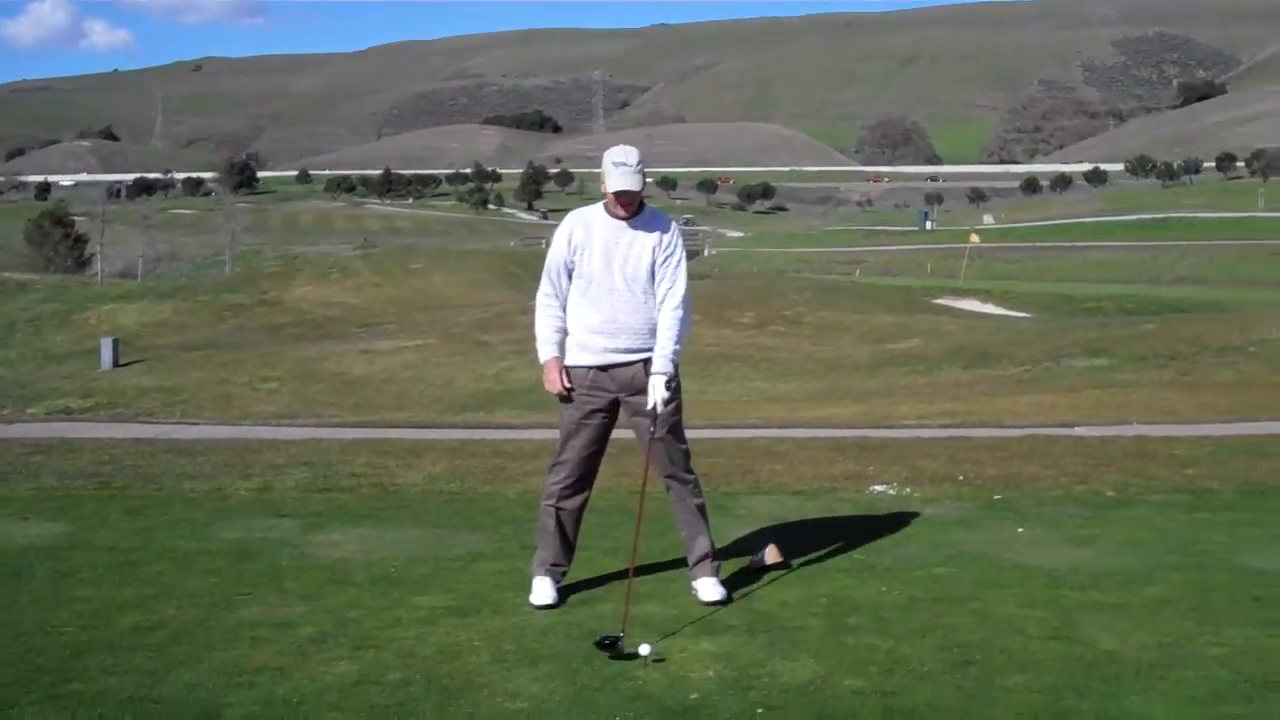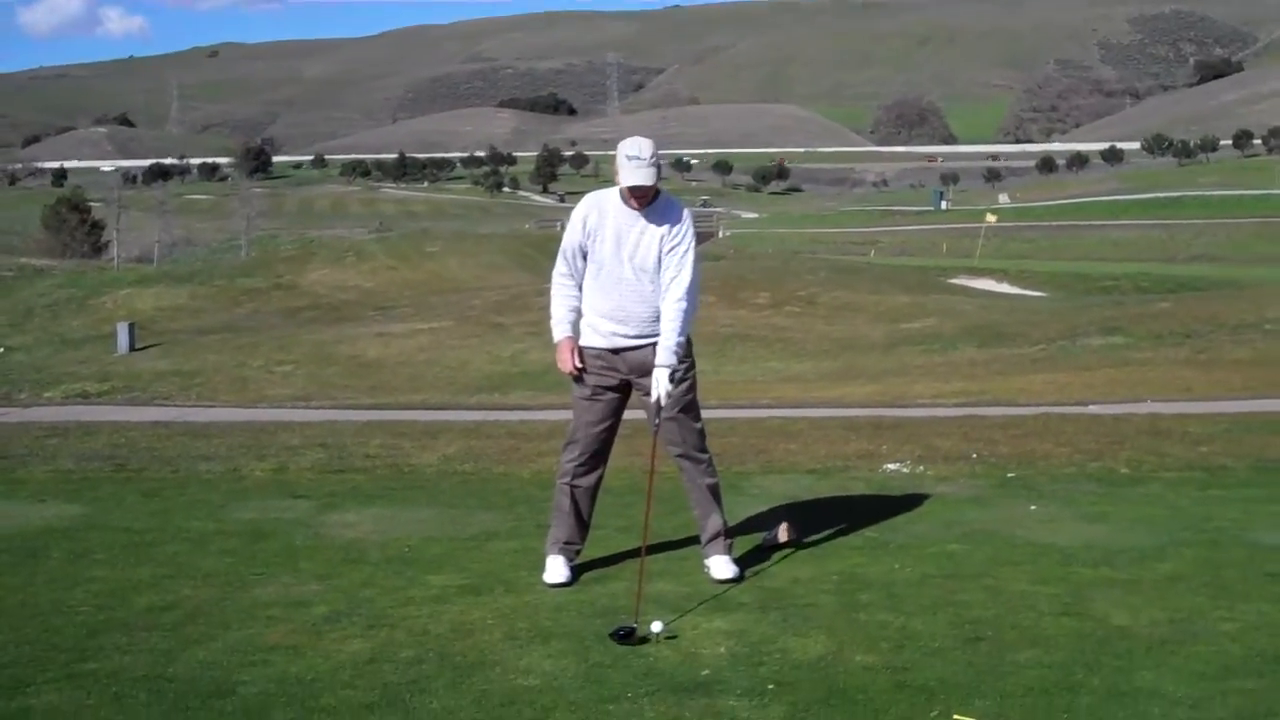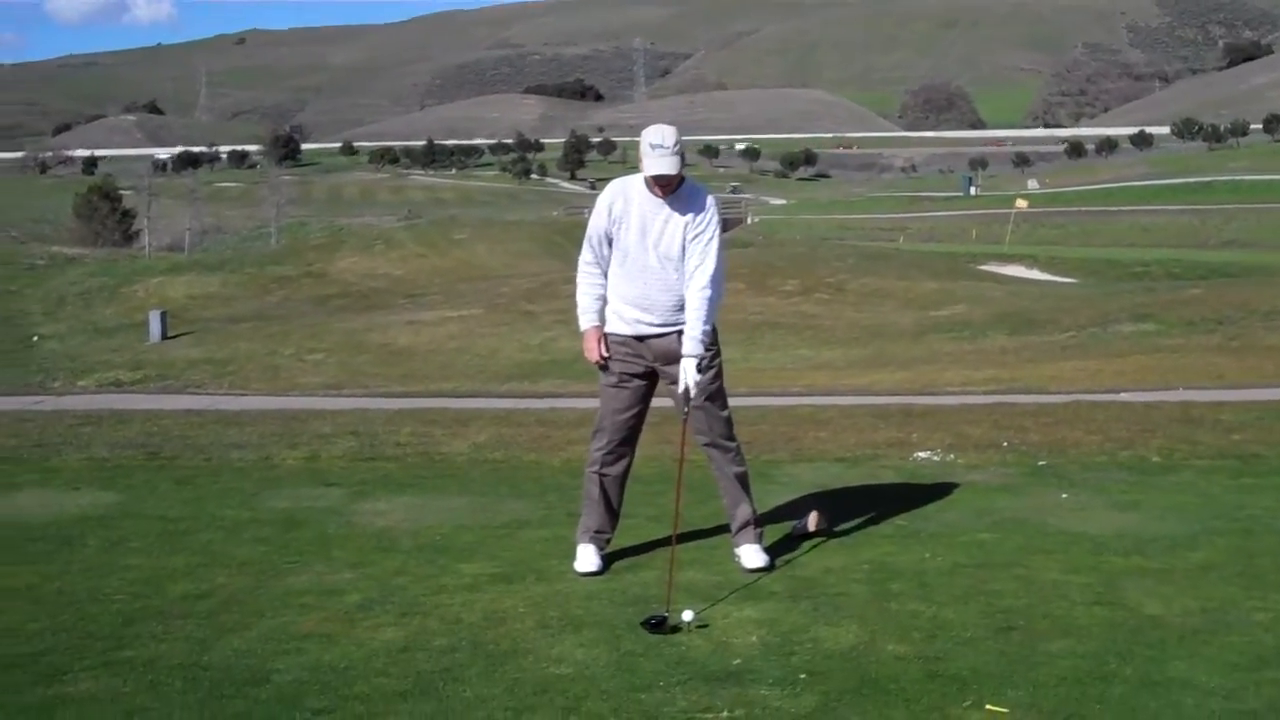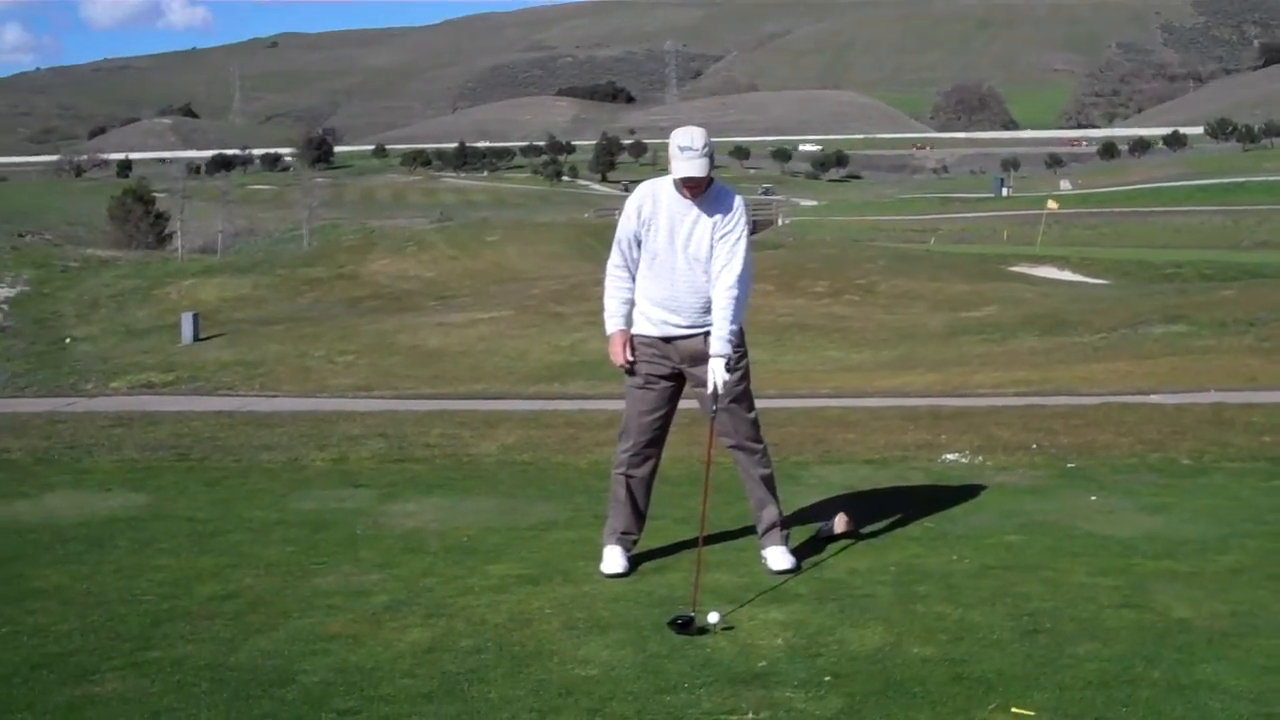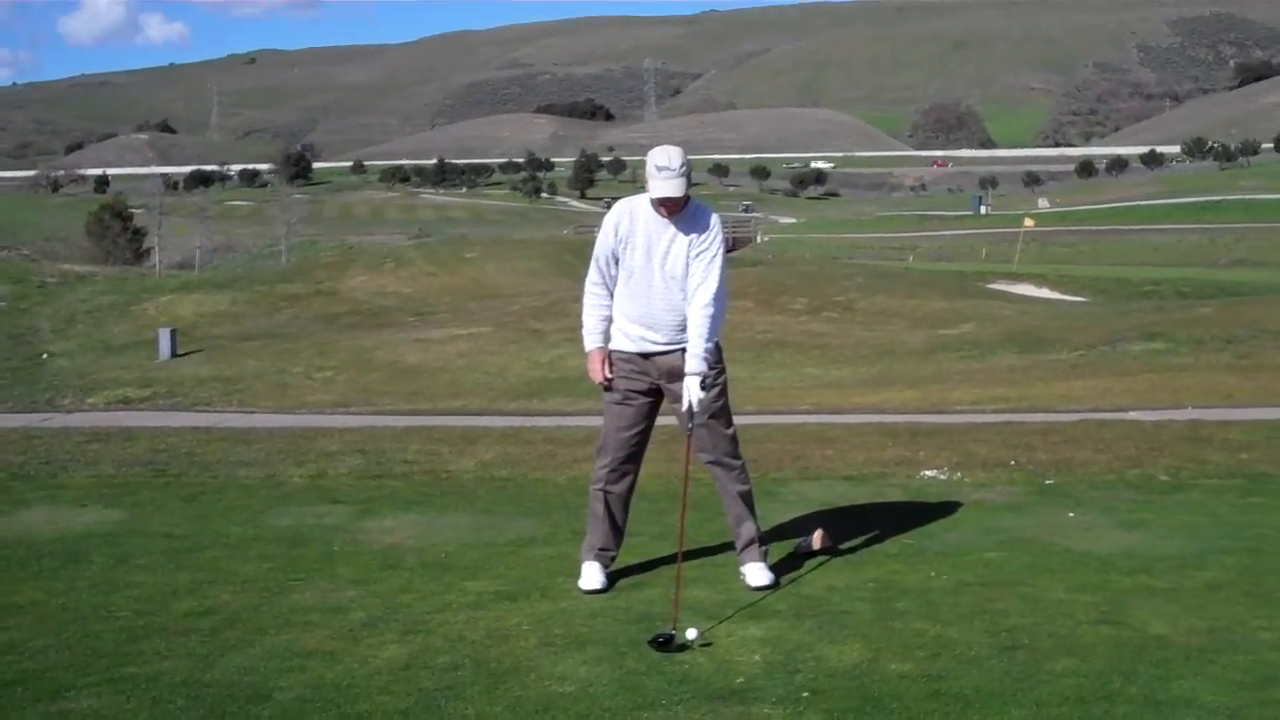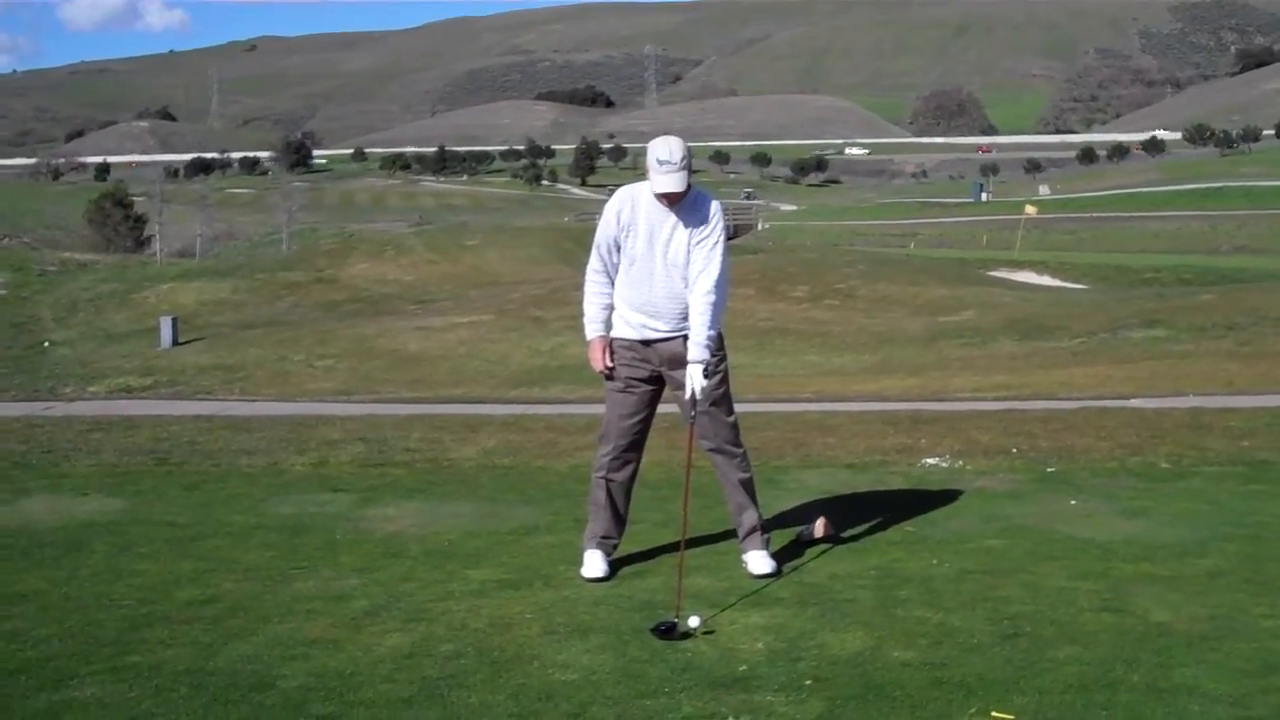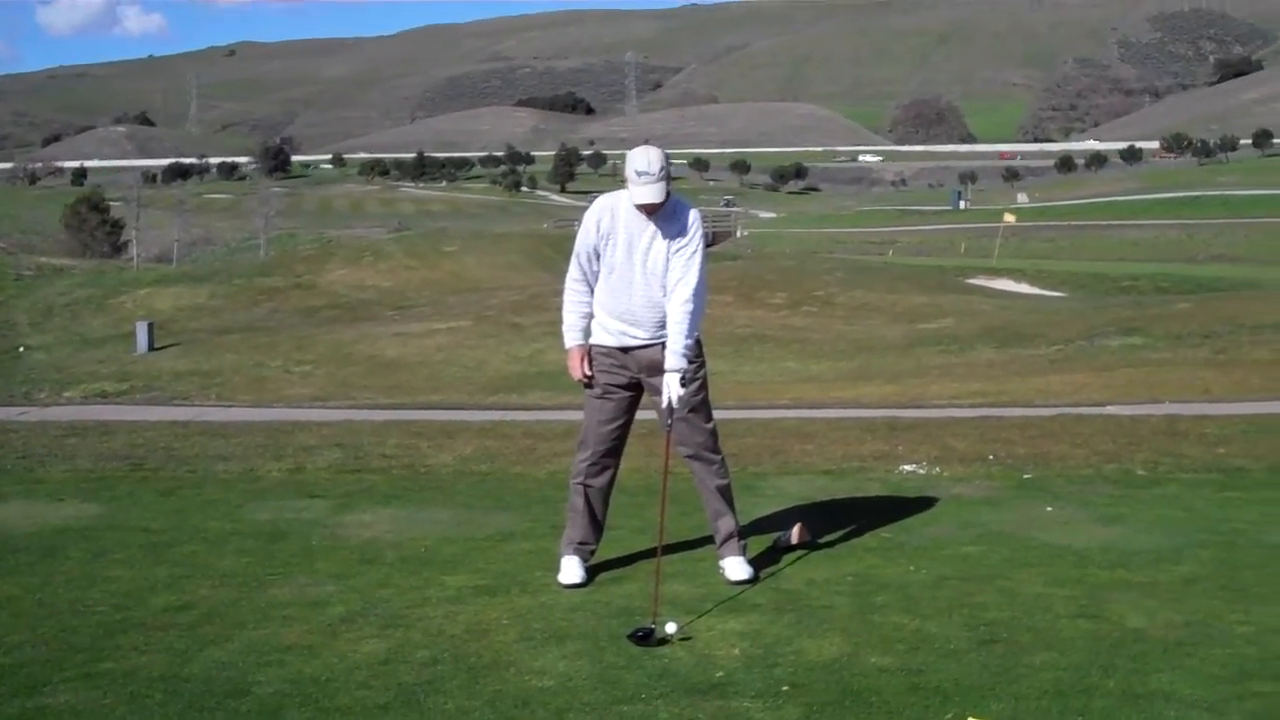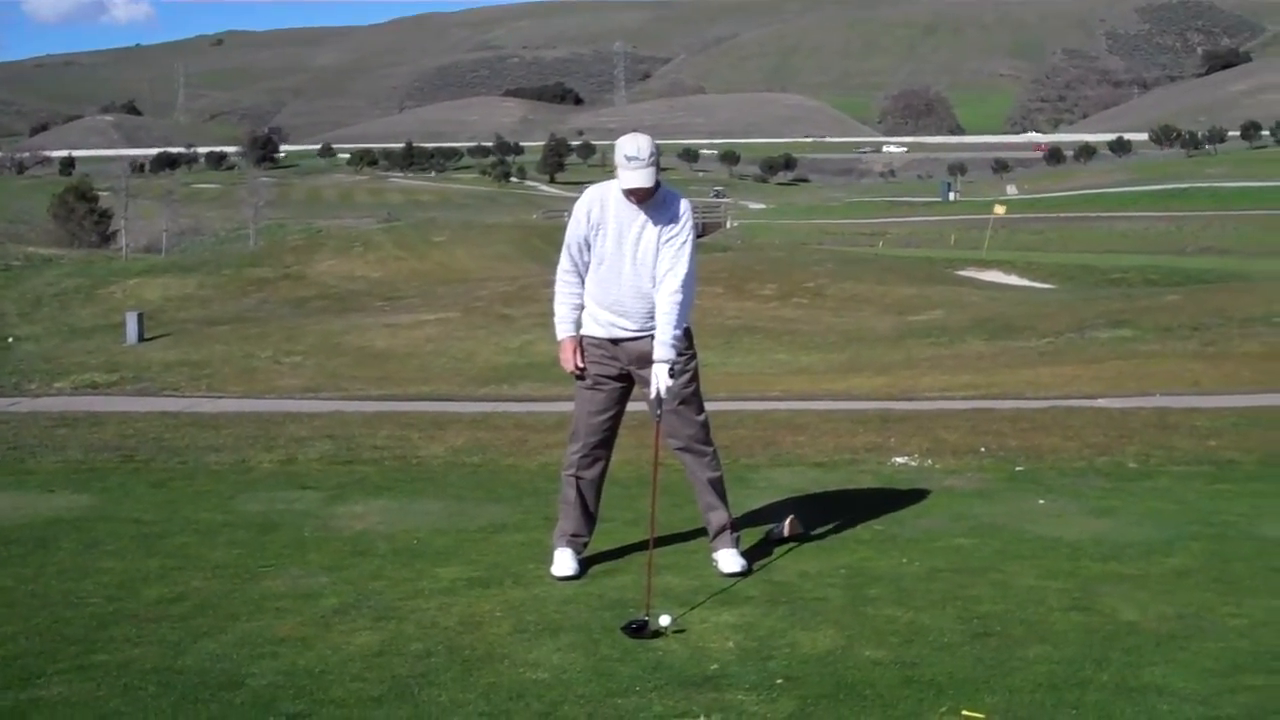
dt=0.3s
person 1, frame 1
left shoulder: (663, 230)
right shoulder: (576, 225)
left elbow: (673, 303)
right elbow: (550, 295)
left wrist: (662, 369)
right wrist: (550, 355)
left hip: (647, 369)
right hip: (587, 369)
left knee: (677, 470)
right knee: (568, 473)
left ankle: (704, 568)
right ankle: (547, 571)
person 1, frame 2
left shoulder: (676, 218)
right shoulder: (590, 209)
left elbow: (678, 293)
right elbow: (566, 276)
left wrist: (665, 362)
right wrist: (564, 333)
left hip: (661, 350)
right hip: (600, 350)
left knee: (691, 449)
right knee: (581, 452)
left ankle: (716, 547)
right ankle: (560, 550)
person 1, frame 3
left shoulder: (701, 205)
right shoulder: (616, 196)
left elbow: (703, 282)
right elbow: (592, 263)
left wrist: (691, 352)
right wrist: (590, 323)
left hip: (685, 337)
right hip: (625, 339)
left knee: (719, 437)
right knee: (610, 441)
left ankle: (746, 536)
right ankle: (591, 539)
person 1, frame 4
left shoulder: (730, 206)
right shoulder: (645, 198)
left elbow: (730, 281)
right elbow: (621, 266)
left wrist: (720, 352)
right wrist: (617, 326)
left hip: (713, 339)
right hip: (652, 340)
left knee: (744, 438)
right knee: (636, 443)
left ankle: (773, 536)
right ankle: (617, 540)
person 1, frame 5
left shoulder: (707, 224)
right shoulder: (622, 215)
left elbow: (705, 299)
right elbow: (599, 283)
left wrist: (694, 369)
right wrist: (595, 344)
left hip: (690, 356)
right hip: (630, 356)
left knee: (723, 455)
right knee: (614, 458)
left ankle: (751, 553)
right ankle: (596, 557)
person 1, frame 6
left shoulder: (708, 211)
right shoulder: (623, 203)
left elbow: (707, 286)
right elbow: (601, 271)
left wrist: (698, 356)
right wrist: (596, 331)
left hip: (692, 342)
right hip: (632, 343)
left knee: (723, 441)
right knee: (616, 446)
left ankle: (753, 540)
right ankle: (598, 544)
person 1, frame 7
left shoulder: (687, 219)
right shoulder: (603, 211)
left elbow: (685, 295)
right elbow: (580, 279)
left wrist: (675, 365)
right wrist: (575, 339)
left hip: (671, 349)
right hip: (611, 350)
left knee: (702, 448)
right knee: (595, 451)
left ankle: (730, 547)
right ankle: (575, 551)
person 1, frame 8
left shoulder: (677, 209)
right shoulder: (592, 202)
left elbow: (673, 285)
right elbow: (570, 270)
left wrist: (663, 355)
right wrist: (567, 332)
left hip: (662, 341)
right hip: (601, 341)
left knee: (693, 440)
right knee: (586, 444)
left ankle: (723, 540)
right ankle: (568, 543)
